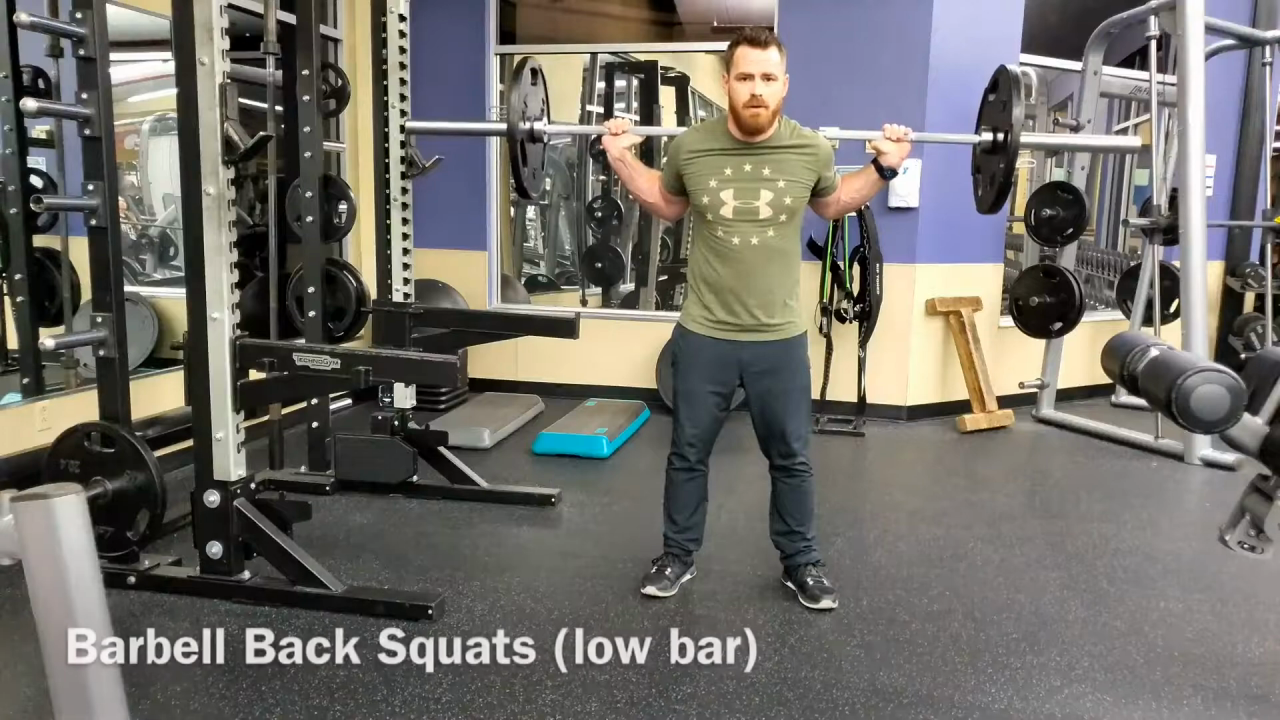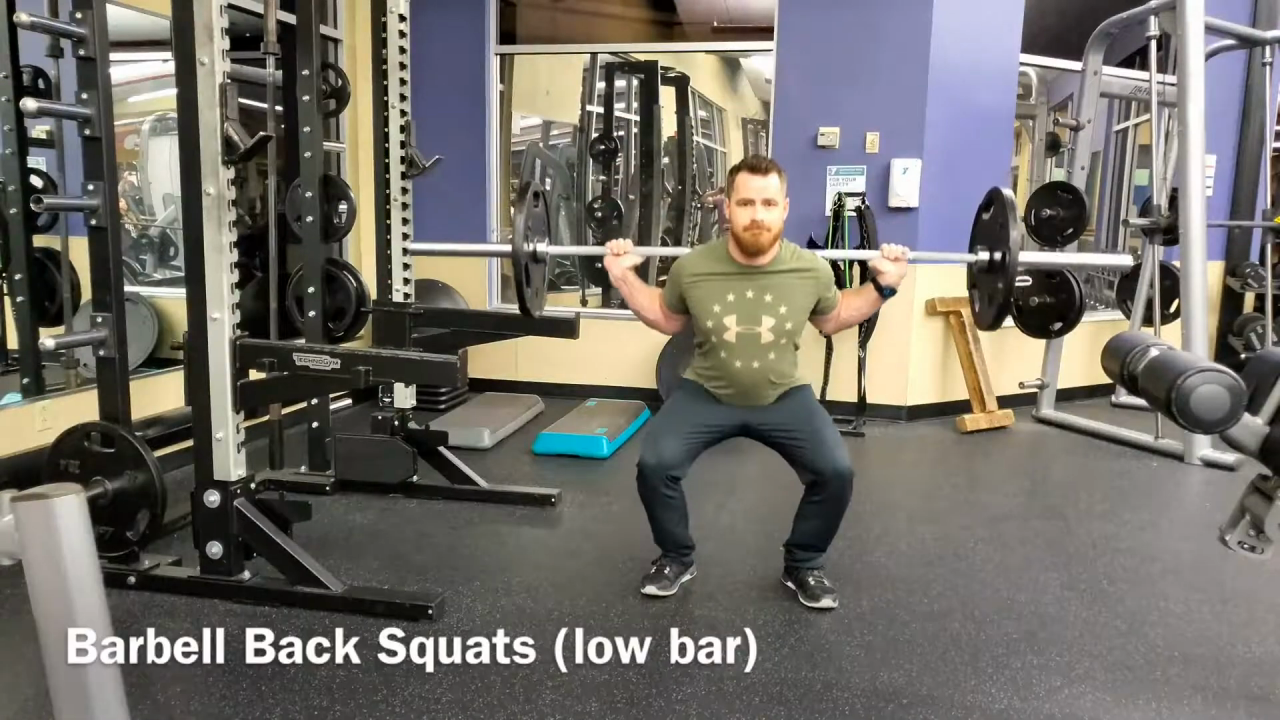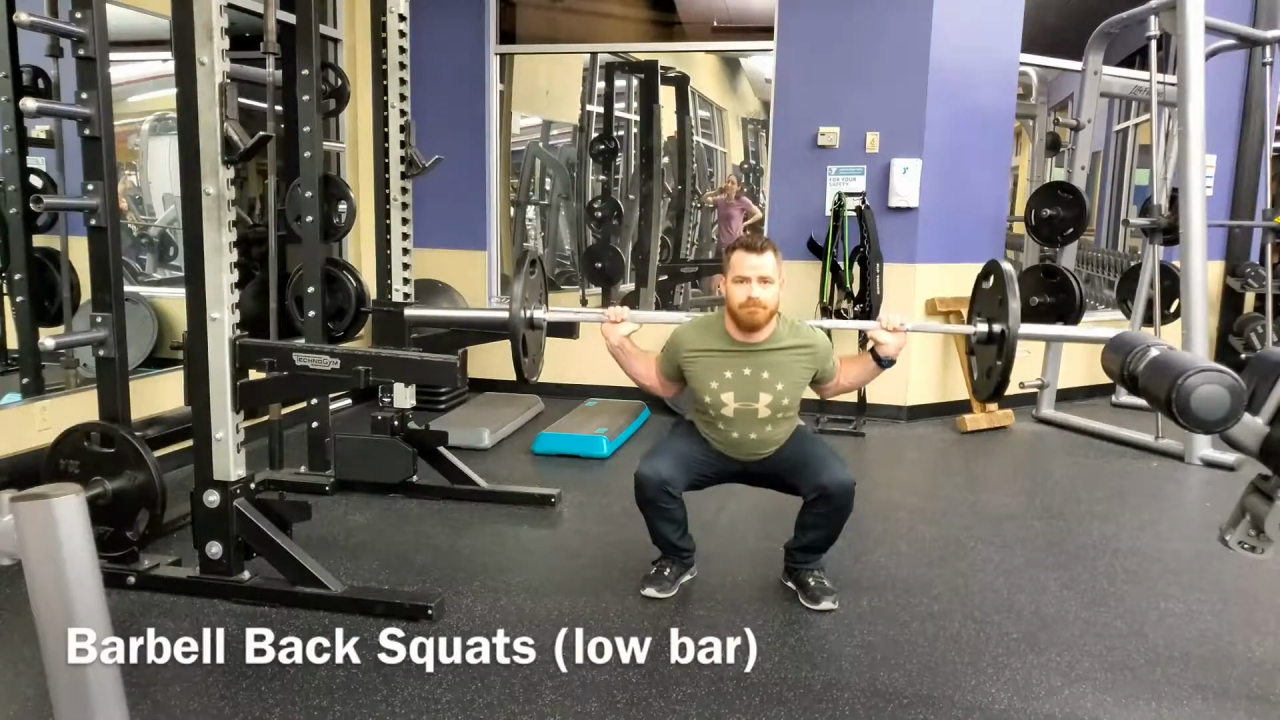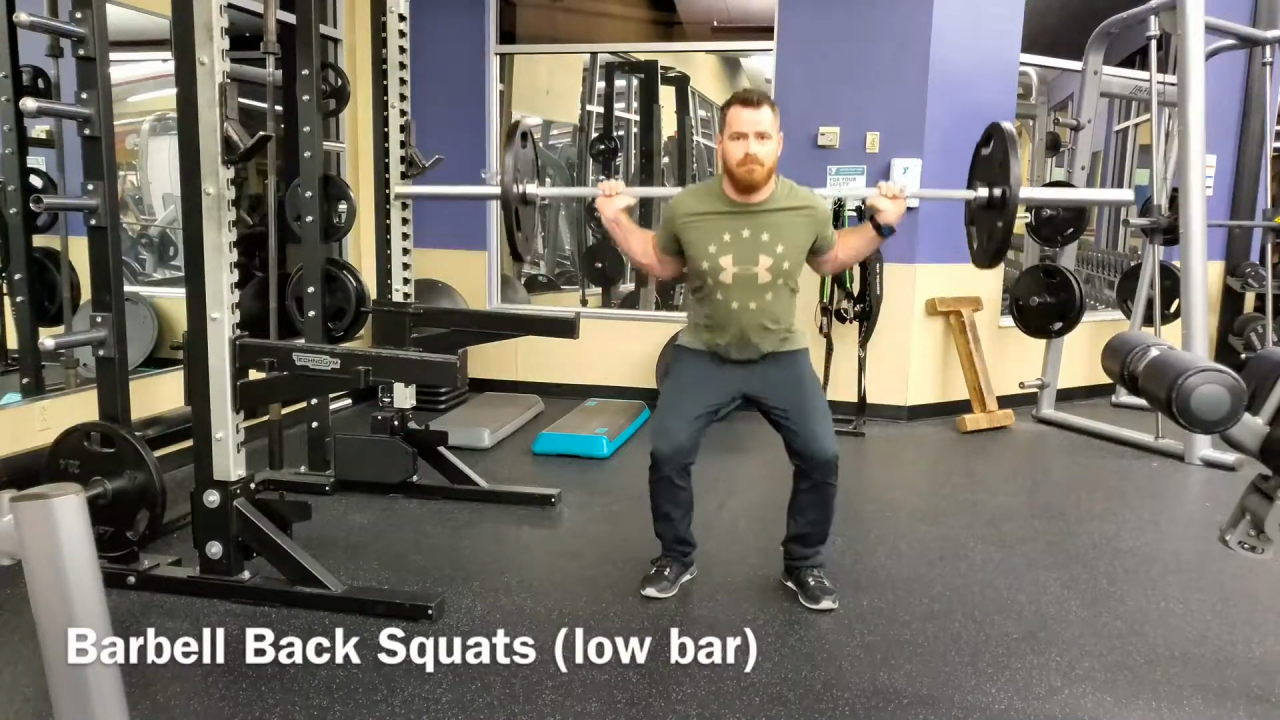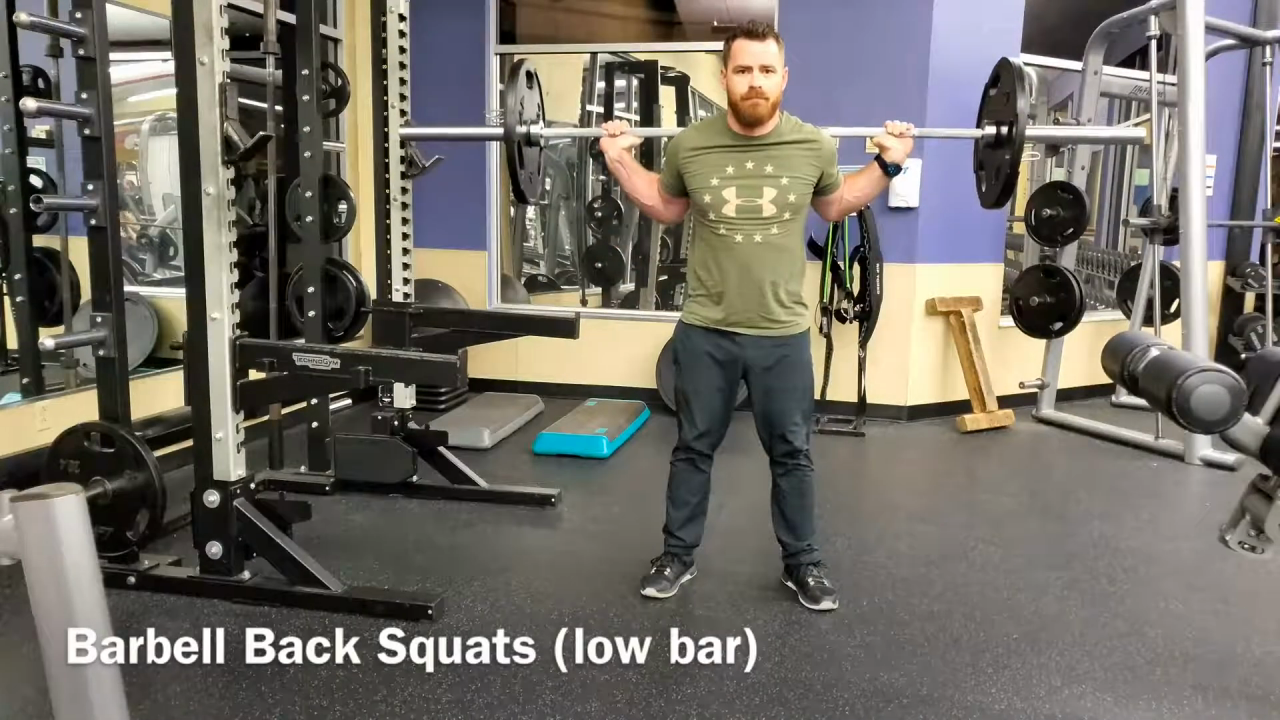
dt=1s
person 1, frame 1
left shoulder: (811, 150)
right shoulder: (689, 147)
left elbow: (832, 203)
right elbow: (668, 204)
left wrist: (883, 169)
right wrist: (622, 161)
left hip: (780, 336)
right hip: (704, 333)
left knee: (791, 458)
right knee: (688, 451)
left ankle: (801, 563)
right ankle: (677, 556)
person 1, frame 2
left shoulder: (811, 270)
right shoulder: (692, 268)
left elbow: (832, 319)
right elbow: (668, 319)
left wrist: (881, 287)
right wrist: (624, 278)
left hip: (783, 396)
right hip: (706, 393)
left knee: (836, 472)
right knee: (654, 464)
left ankle: (803, 565)
right ankle: (676, 558)
person 1, frame 3
left shoulder: (810, 344)
right shoulder: (689, 340)
left elbow: (833, 383)
right elbow: (662, 384)
left wrist: (881, 356)
right wrist: (619, 344)
left hip: (782, 447)
right hip: (705, 443)
left knee: (838, 485)
right knee: (652, 477)
left ankle: (803, 566)
right ankle: (676, 559)
person 1, frame 4
left shoulder: (809, 209)
right shoulder: (685, 208)
left elbow: (830, 261)
right elbow: (661, 265)
left wrist: (880, 225)
right wrist: (616, 221)
left hip: (780, 355)
right hip: (703, 353)
left knee: (821, 456)
right knee: (668, 452)
left ankle: (803, 563)
right ankle: (675, 558)
person 1, frame 5
left shoulder: (814, 146)
right shoulder: (688, 145)
left elbow: (834, 205)
right elbow: (667, 208)
left wrist: (887, 165)
right wrist: (620, 163)
left hip: (782, 332)
right hip: (705, 330)
left knee: (791, 452)
right knee: (693, 447)
left ankle: (802, 563)
right ankle: (677, 555)
